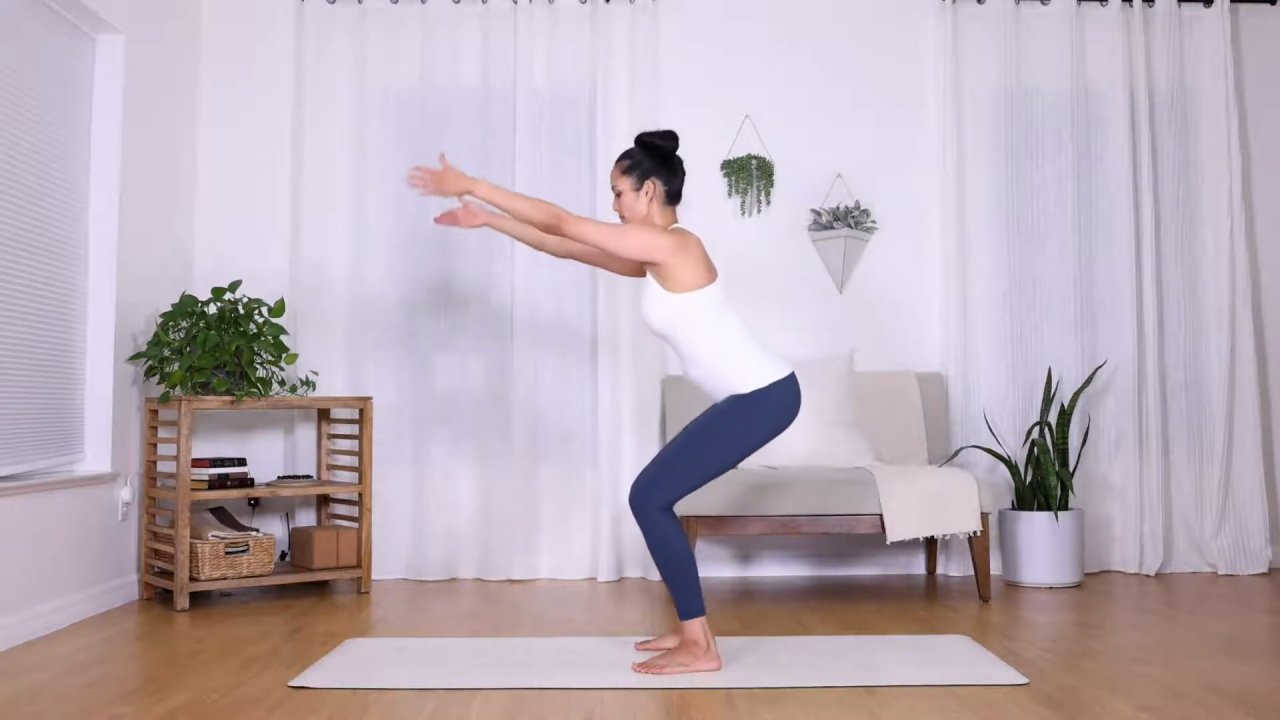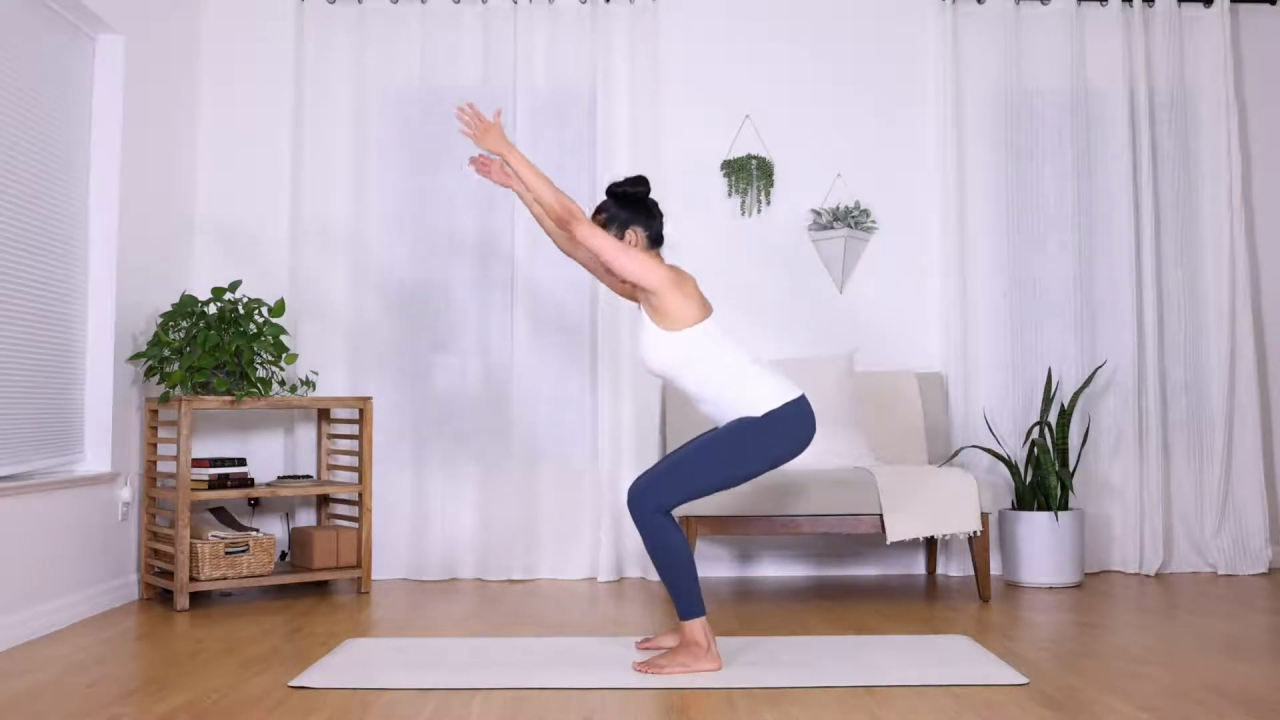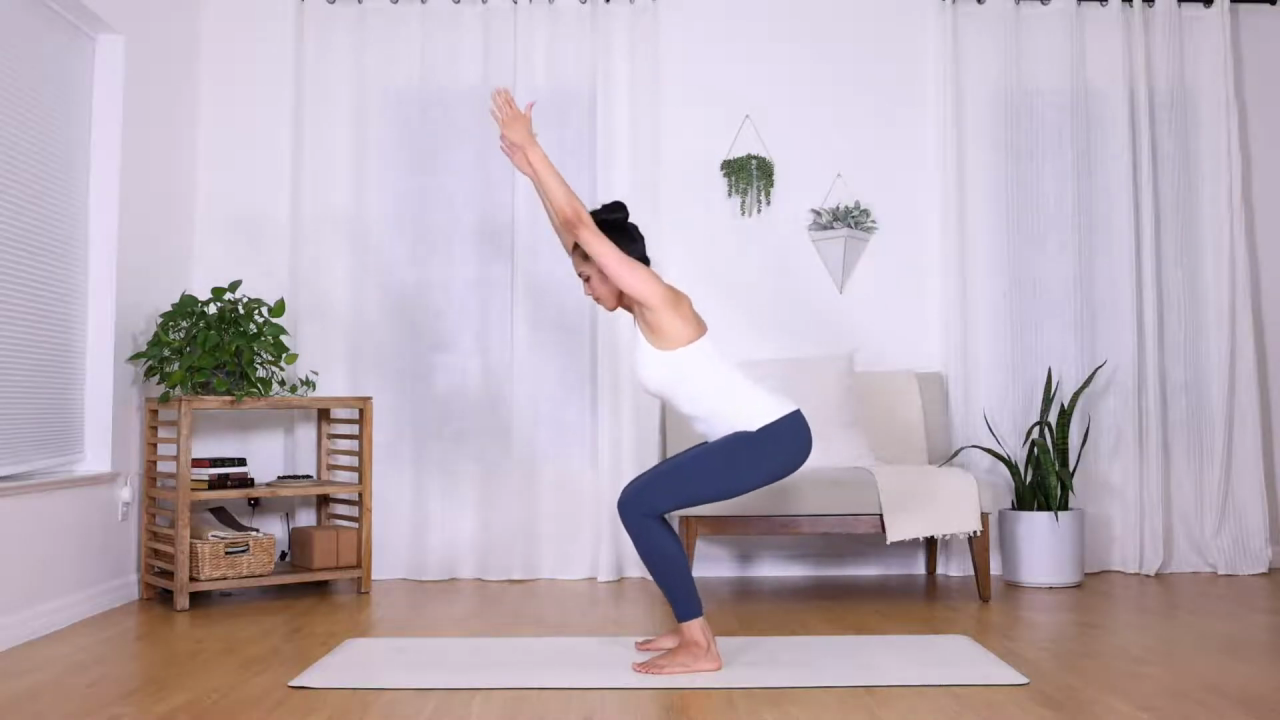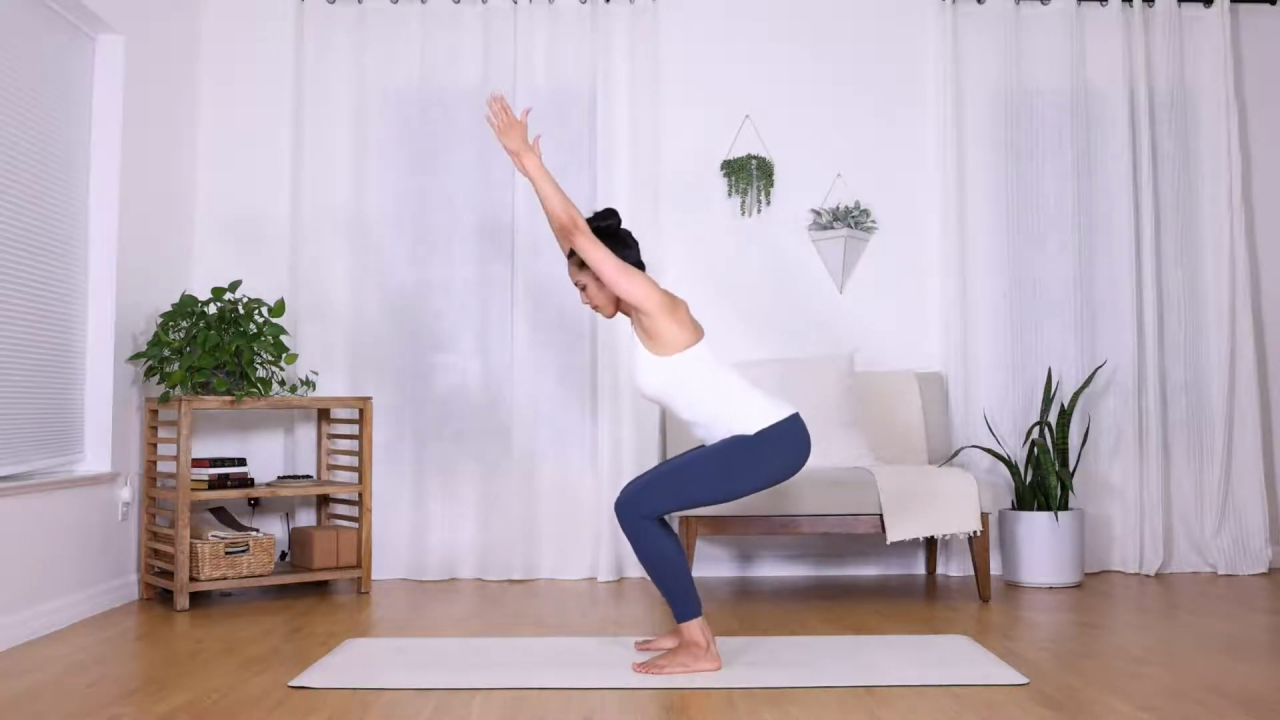
dt=0.5s
person 1, frame 1
left shoulder: (669, 245)
right shoulder: (658, 256)
left elbow: (561, 223)
right elbow: (569, 245)
left wrist: (470, 185)
right wrist: (488, 218)
left hip: (762, 397)
right hip: (754, 395)
left knee: (649, 498)
right knee: (652, 498)
left ankle: (699, 647)
right ankle: (690, 630)
person 1, frame 2
left shoulder: (665, 282)
right shoulder: (648, 290)
left elbow: (572, 220)
right elbow: (570, 240)
left wrist: (507, 150)
right wrist: (514, 183)
left hip: (777, 422)
right hip: (766, 418)
left knee: (647, 500)
right knee: (650, 500)
left ankle: (700, 647)
right ankle: (692, 629)
person 1, frame 3
left shoulder: (659, 302)
right shoulder: (647, 307)
left elbow: (580, 224)
right elbow: (576, 235)
left wrist: (530, 145)
right wrist: (531, 173)
left hip: (773, 436)
right hip: (763, 432)
left knee: (638, 504)
right knee: (644, 503)
left ankle: (699, 647)
right ankle: (692, 630)
person 1, frame 4
left shoulder: (655, 307)
right shoulder: (645, 313)
left elbow: (578, 233)
right elbow: (575, 241)
left wrist: (525, 156)
right wrist: (531, 170)
left hip: (771, 442)
right hip: (761, 437)
left knee: (634, 506)
right knee: (642, 505)
left ankle: (698, 647)
right ankle: (691, 630)
